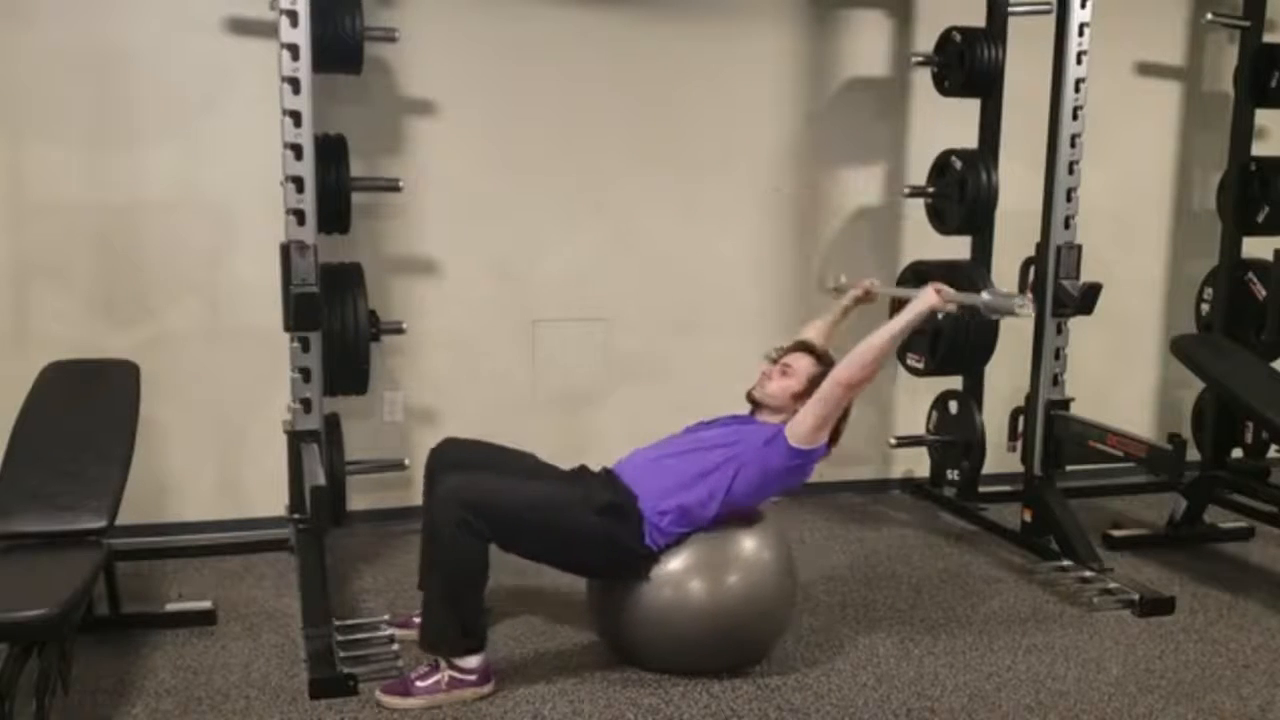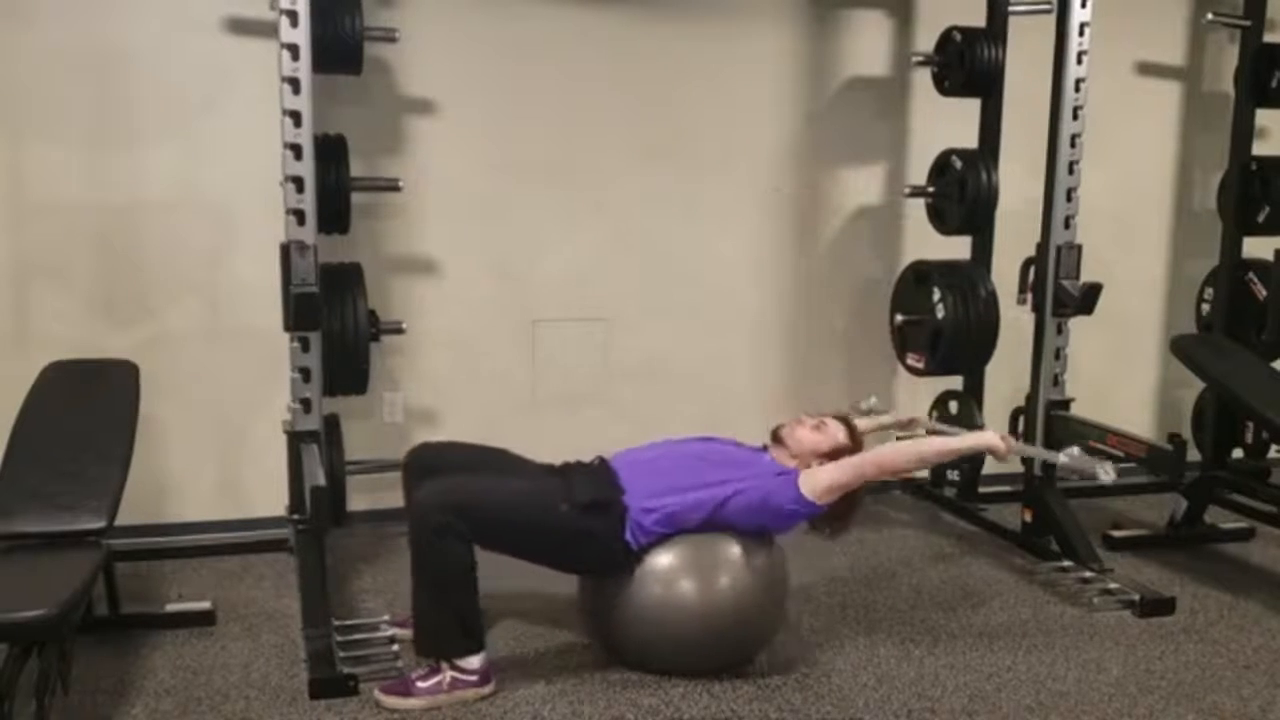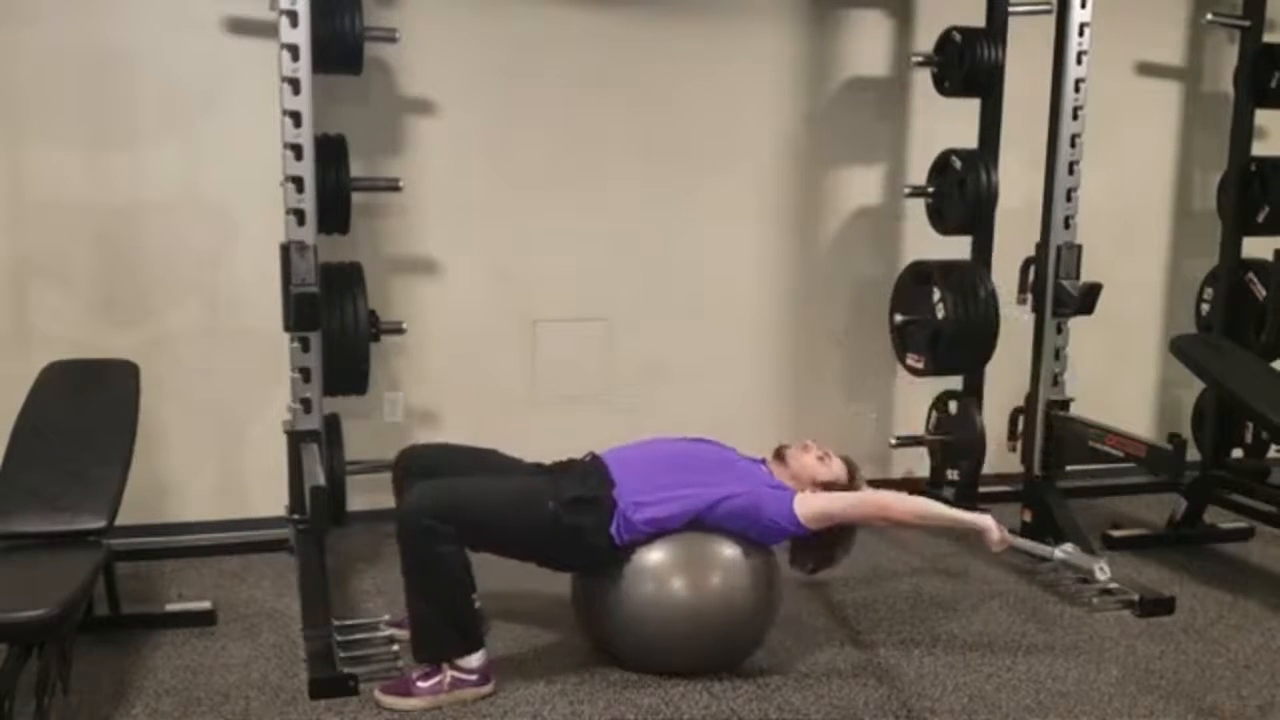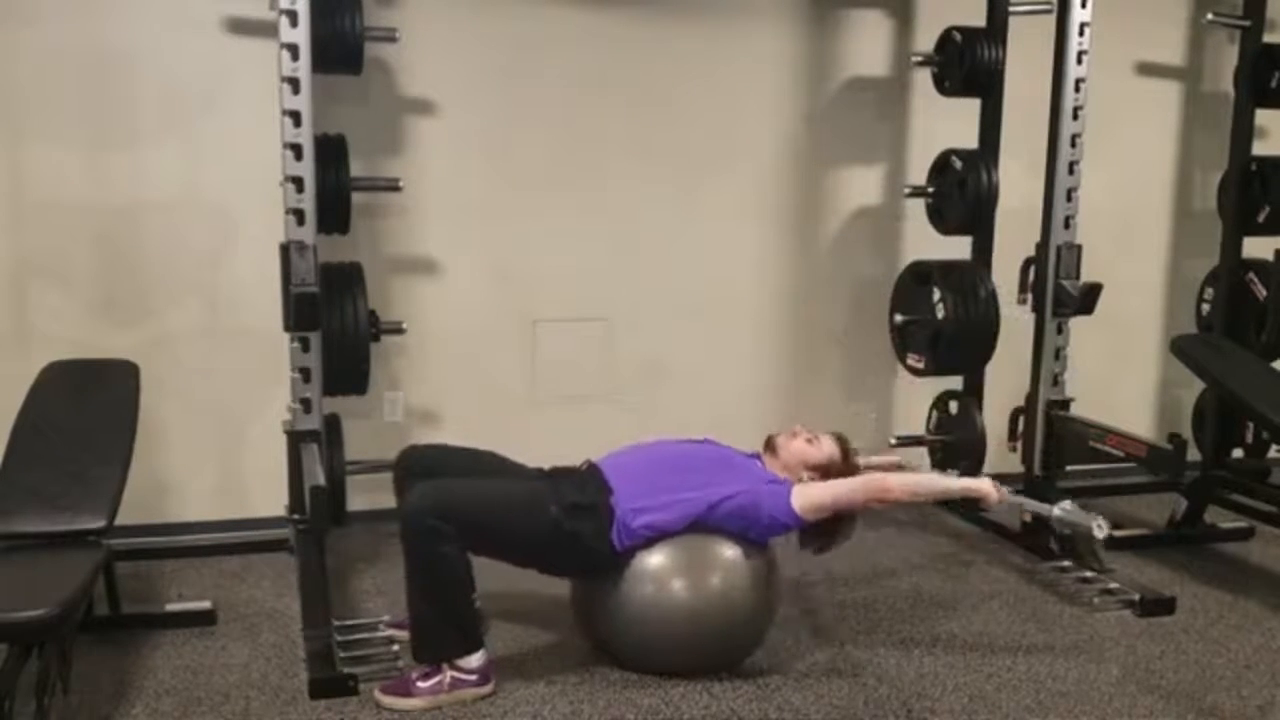
dt=0.5s
person 1, frame 1
left shoulder: (786, 451)
right shoulder: (751, 425)
left elbow: (846, 380)
right elbow: (801, 352)
left wrist: (916, 310)
right wrist: (845, 303)
left hip: (622, 530)
right hip: (600, 492)
left knee: (457, 499)
right knee: (451, 458)
left ankle: (464, 664)
right ankle: (447, 611)
person 1, frame 2
left shoulder: (788, 493)
right shoulder: (762, 462)
left elbow: (876, 464)
left wrist: (974, 442)
right wrist: (886, 420)
left hip: (597, 520)
right hip: (587, 482)
left knee: (436, 505)
right knee: (428, 462)
left ankle: (461, 664)
right ankle: (446, 612)
person 1, frame 3
left shoulder: (778, 509)
right shoulder: (759, 474)
left elbow: (873, 507)
left wrist: (974, 521)
left hip: (587, 518)
right hip: (579, 479)
left knee: (425, 509)
right knee: (417, 465)
left ankle: (459, 662)
right ankle: (448, 609)
person 1, frame 4
left shoulder: (777, 501)
right shoulder: (753, 470)
left elbow: (874, 488)
left wrist: (968, 483)
left hip: (585, 524)
right hip: (574, 487)
left knee: (427, 508)
right knee: (418, 466)
left ankle: (459, 664)
right ankle: (446, 616)
